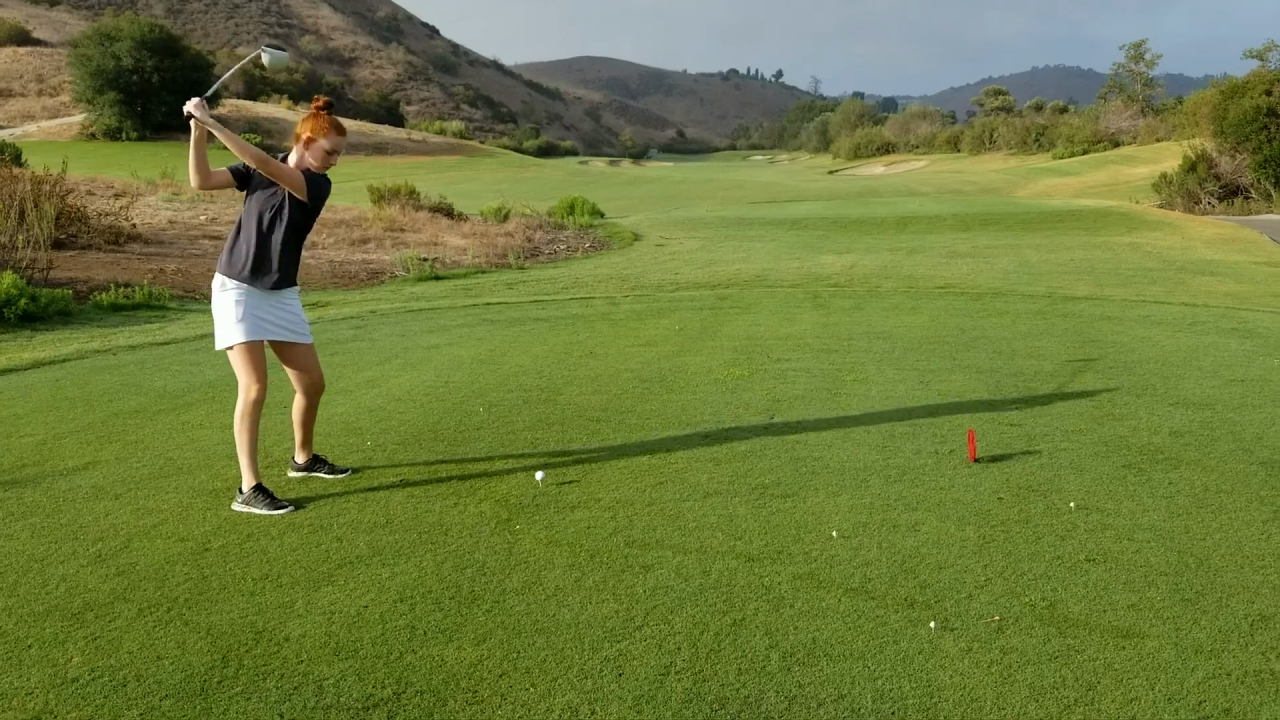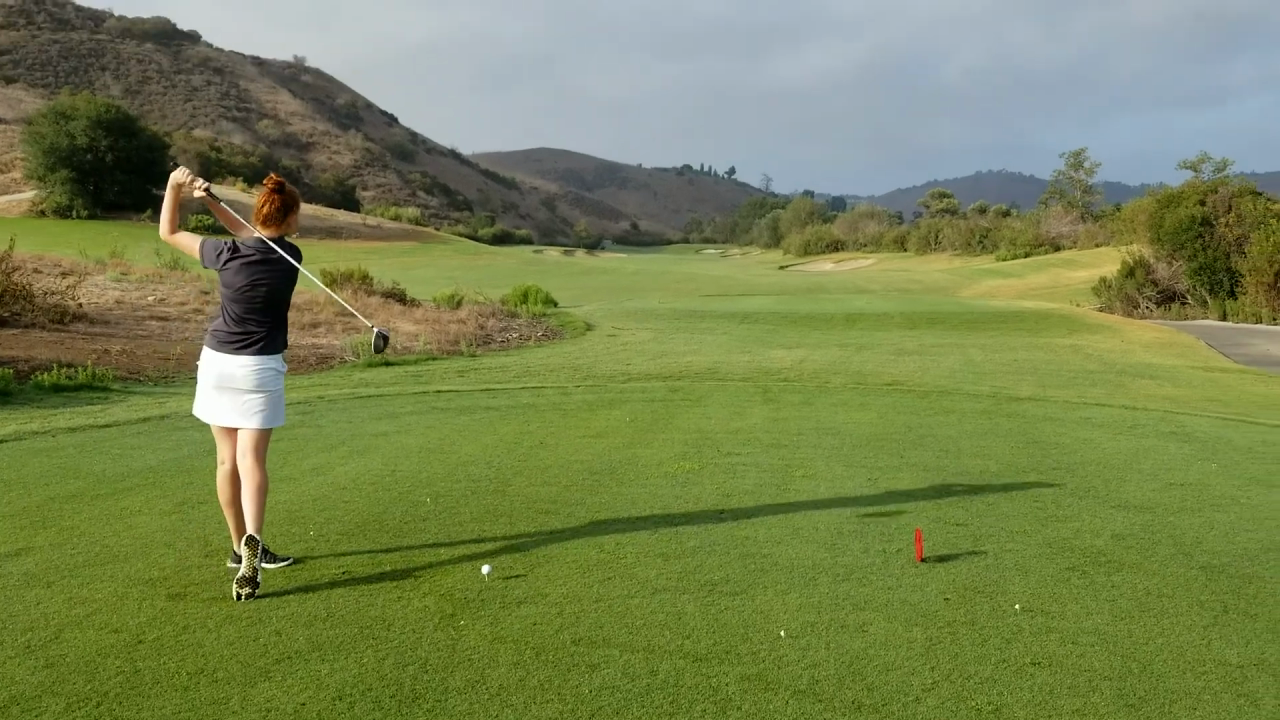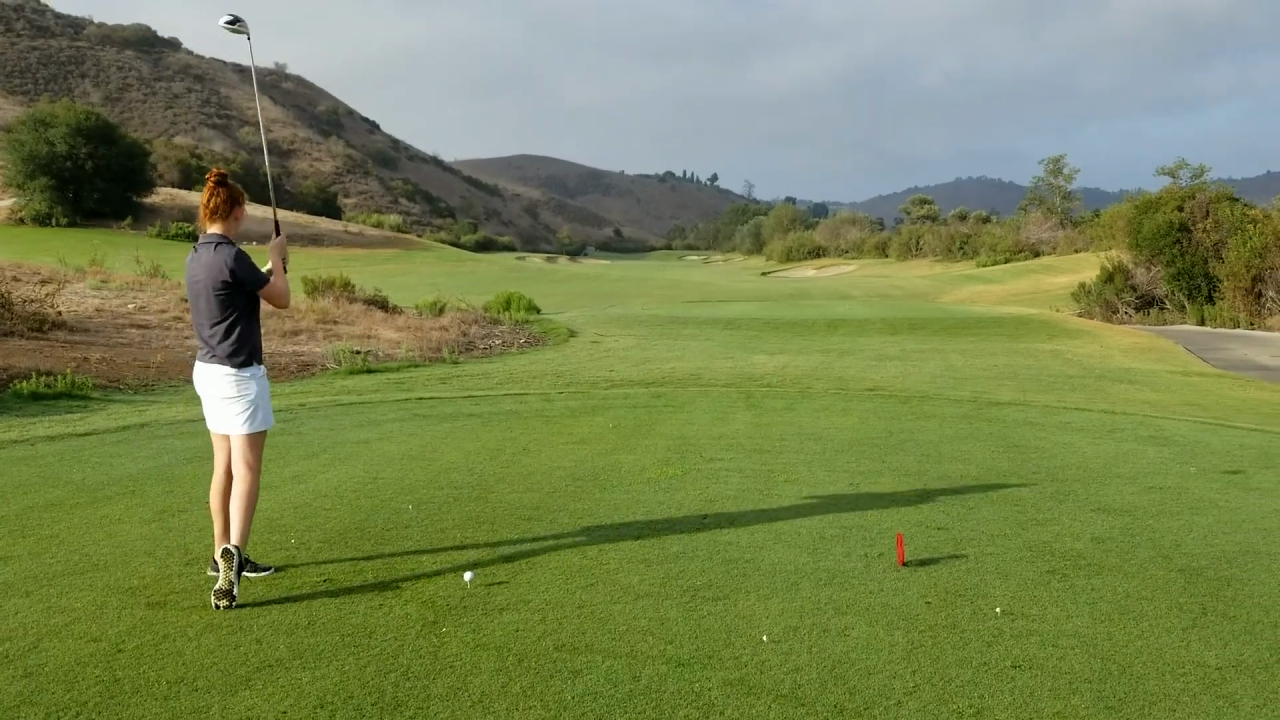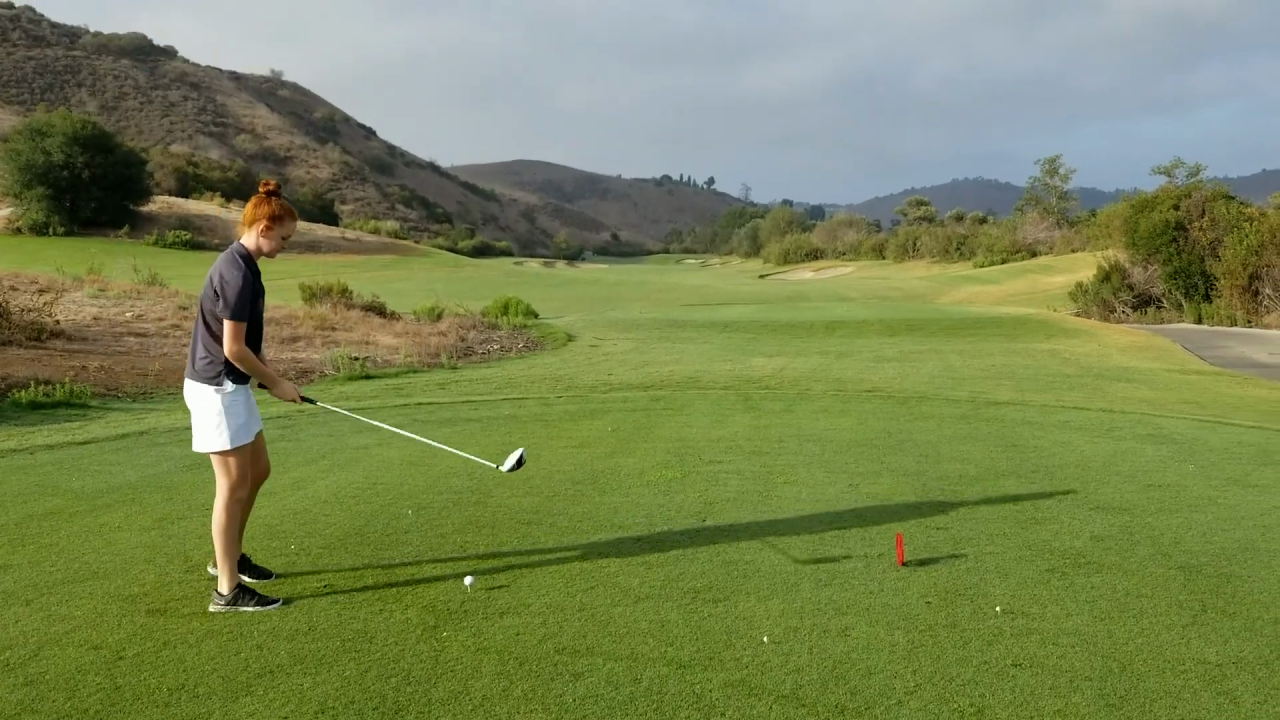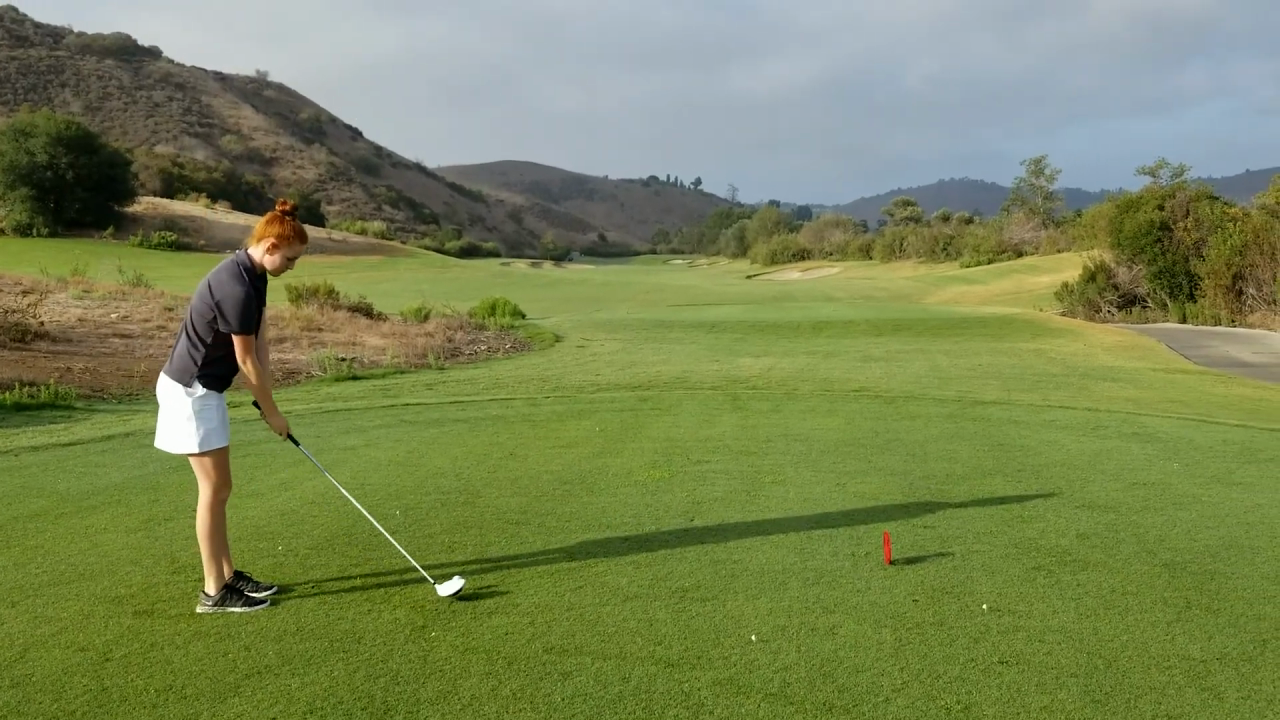
dt=1s
person 1, frame 1
left shoulder: (319, 186)
right shoulder: (259, 166)
left elbow: (266, 166)
right elbow: (202, 181)
left wrist: (213, 125)
right wrist: (199, 127)
left hip: (281, 296)
right hip: (235, 288)
left knee: (313, 384)
right knee: (254, 388)
left ankle: (303, 458)
right ankle: (248, 488)
person 1, frame 2
left shoulder: (227, 256)
right shoulder: (290, 258)
left elbow: (168, 232)
right elbow: (250, 236)
left wrist: (175, 185)
right wrist: (209, 198)
left hip: (217, 363)
right hip: (261, 369)
left knee: (227, 460)
right knee: (251, 462)
left ankle: (241, 547)
right ankle: (252, 541)
person 1, frame 3
left shoulder: (196, 256)
right shoulder: (231, 256)
right elbow: (281, 298)
left wrist: (263, 269)
right wrist: (277, 260)
left hip: (208, 370)
right hip: (239, 374)
left knee: (224, 468)
right knee: (246, 471)
left ankle: (224, 555)
right ankle: (233, 553)
person 1, frame 4
left shoulder: (241, 264)
right shoulder: (237, 273)
right elbow: (233, 348)
left wrist: (268, 375)
right wrist: (275, 383)
left hip: (230, 387)
right hip: (217, 388)
left knee: (258, 471)
right knee: (233, 486)
left ankle: (230, 556)
right ankle: (227, 589)
person 1, frame 5
left shoulder: (251, 275)
right shoulder: (236, 286)
left elbow: (261, 345)
right elbow: (246, 360)
left wrist: (267, 401)
right wrist: (271, 412)
left hip: (204, 388)
right hip: (191, 390)
left knee: (219, 488)
right knee: (215, 489)
left ankle: (227, 574)
right ankle: (214, 591)
